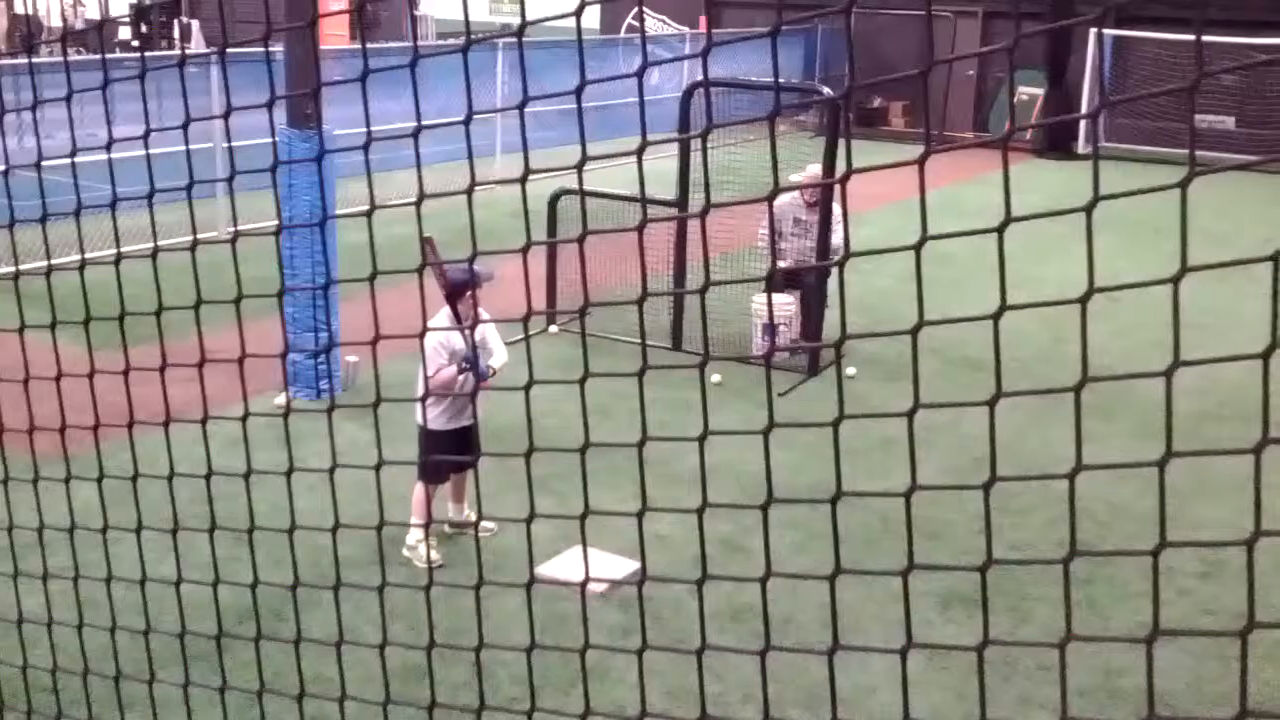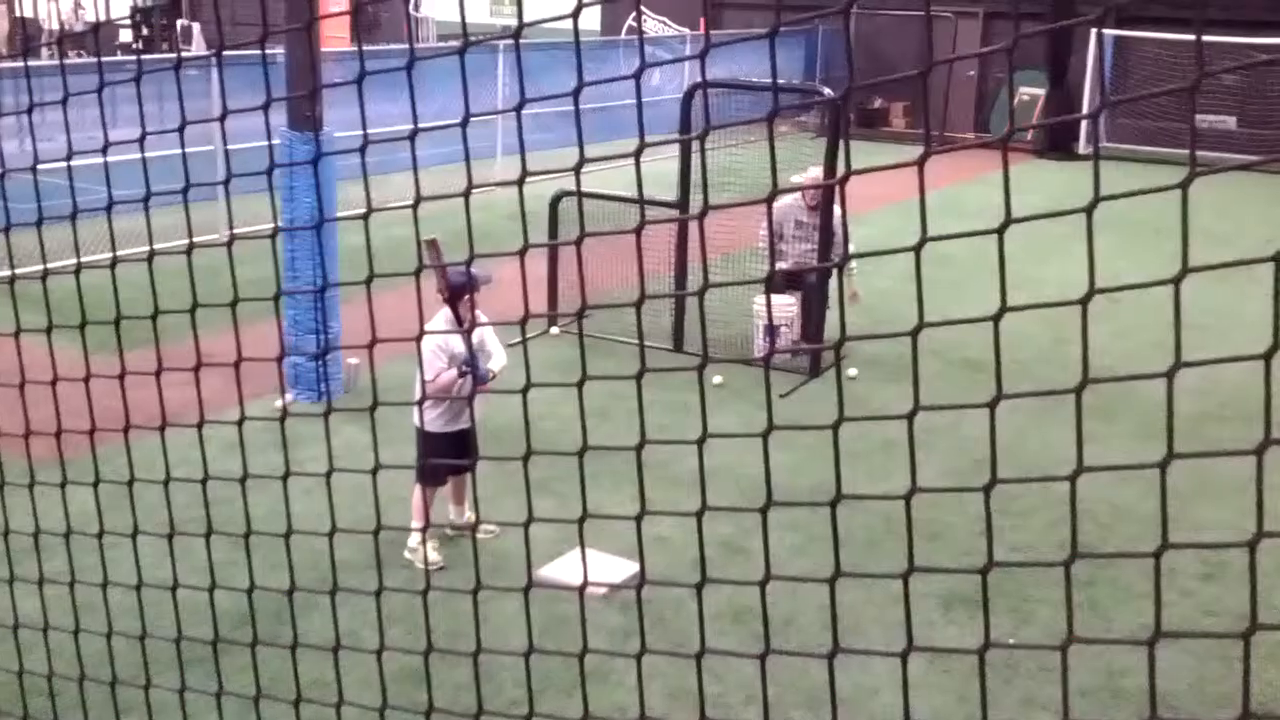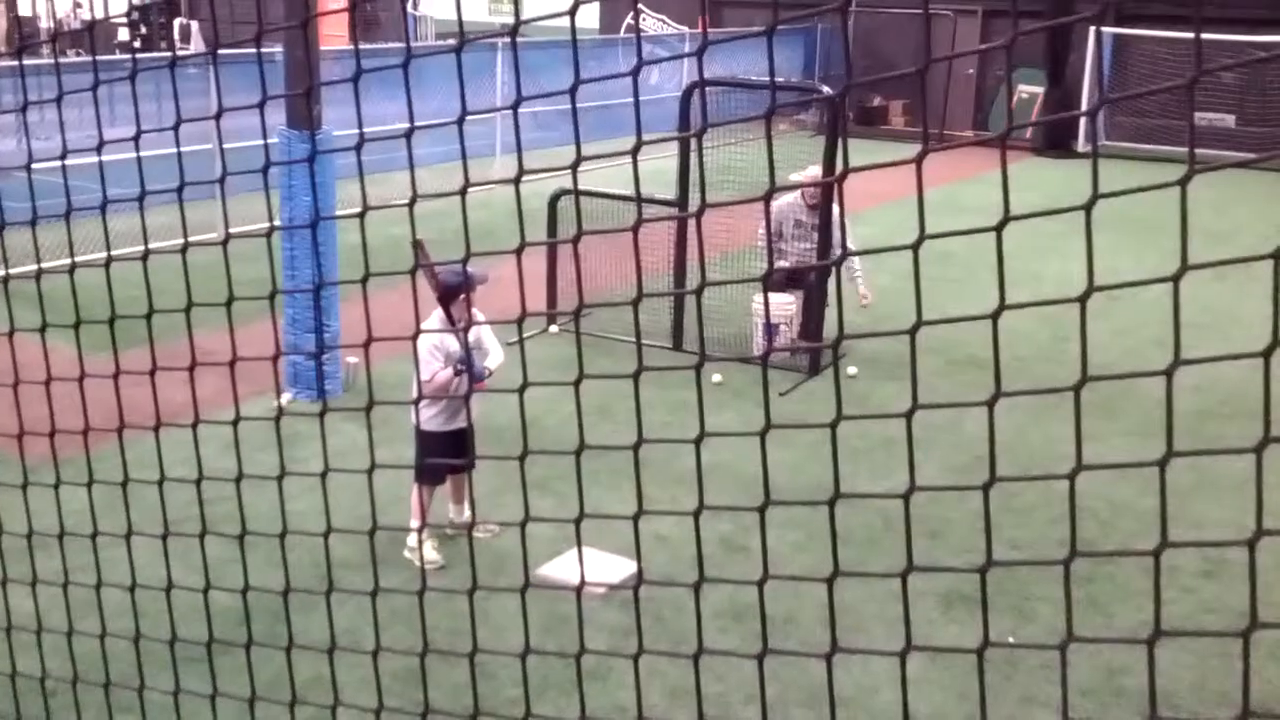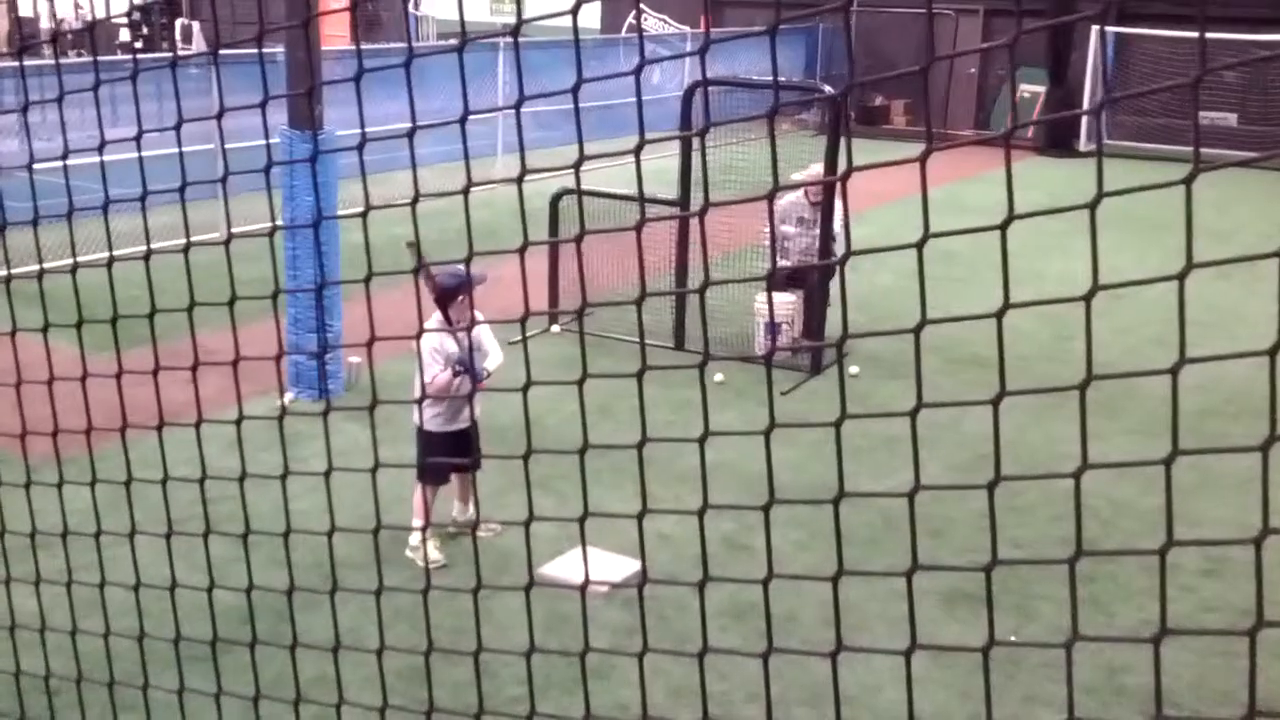
dt=0.3s
person 1, frame 1
left shoulder: (480, 317)
right shoulder: (437, 332)
left elbow: (500, 351)
right elbow: (432, 383)
left wrist: (489, 368)
right wrist: (461, 366)
left hip: (465, 410)
right hip: (437, 418)
left knee: (461, 467)
right knee: (431, 477)
left ankle: (458, 516)
right ankle: (416, 537)
person 1, frame 2
left shoulder: (478, 321)
right shoulder: (435, 336)
left elbow: (498, 353)
right elbow: (432, 386)
left wrist: (488, 371)
right wrist: (461, 369)
left hip: (463, 413)
right hip: (436, 420)
left knee: (461, 469)
right knee: (429, 480)
left ankle: (460, 519)
right ankle: (418, 539)
person 1, frame 3
left shoulder: (475, 319)
right shoulder: (431, 335)
left elbow: (495, 352)
right elbow: (428, 386)
left wrist: (484, 370)
right wrist: (457, 368)
left hip: (461, 412)
right hip: (434, 420)
left knee: (460, 469)
right knee: (428, 480)
left ankle: (460, 518)
right ankle: (417, 538)
person 1, frame 4
left shoulder: (475, 320)
right shoulder: (433, 337)
left elbow: (495, 354)
right elbow: (431, 387)
left wrist: (482, 371)
right wrist: (456, 370)
left hip: (465, 411)
right hip: (436, 419)
left knee: (468, 471)
right knee: (432, 478)
left ankle: (464, 516)
right ankle: (419, 537)
person 2, frame 1
left shoulder: (833, 210)
right shoulder: (783, 203)
left elbow: (837, 247)
right elbow: (766, 234)
right wrist: (775, 260)
left hip: (814, 266)
right hip: (784, 265)
left knee: (813, 283)
right knee: (773, 283)
person 2, frame 2
left shoulder: (833, 214)
right shoulder: (784, 205)
left elbow: (845, 249)
right elbow: (766, 236)
left wrist: (850, 282)
right wrist: (776, 261)
left hip: (814, 269)
right hip: (785, 266)
left knee: (814, 286)
right knee: (773, 284)
left ankle: (811, 341)
person 2, frame 3
left shoulder: (833, 212)
right shoulder: (783, 205)
left elbow: (845, 250)
right elbow: (766, 235)
left wrist: (860, 283)
right wrist: (777, 260)
left hip: (815, 267)
right hip: (786, 266)
left knee: (815, 283)
right knee: (773, 282)
person 2, frame 4
left shoulder: (834, 207)
right shoulder: (787, 202)
left elbow: (832, 232)
right elbow: (770, 234)
right wrist: (778, 259)
left hip: (818, 266)
right hip: (788, 264)
left knee: (816, 283)
right knee: (775, 281)
left ankle: (812, 338)
